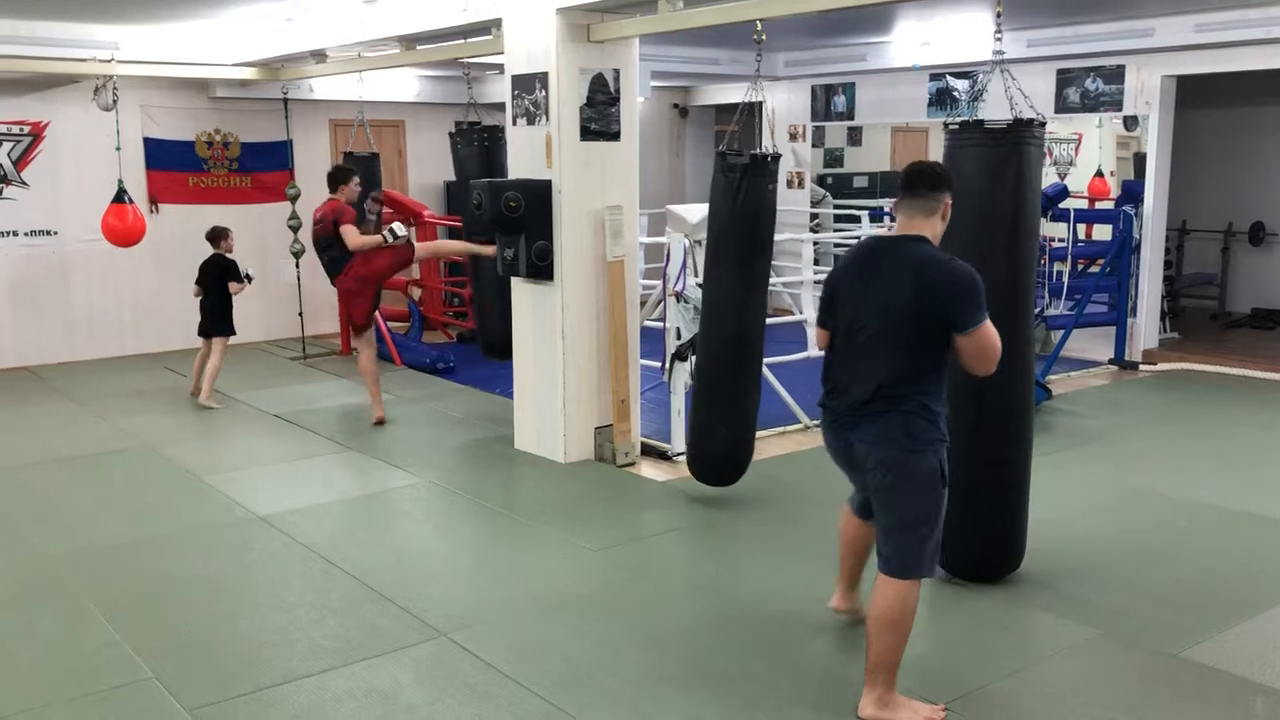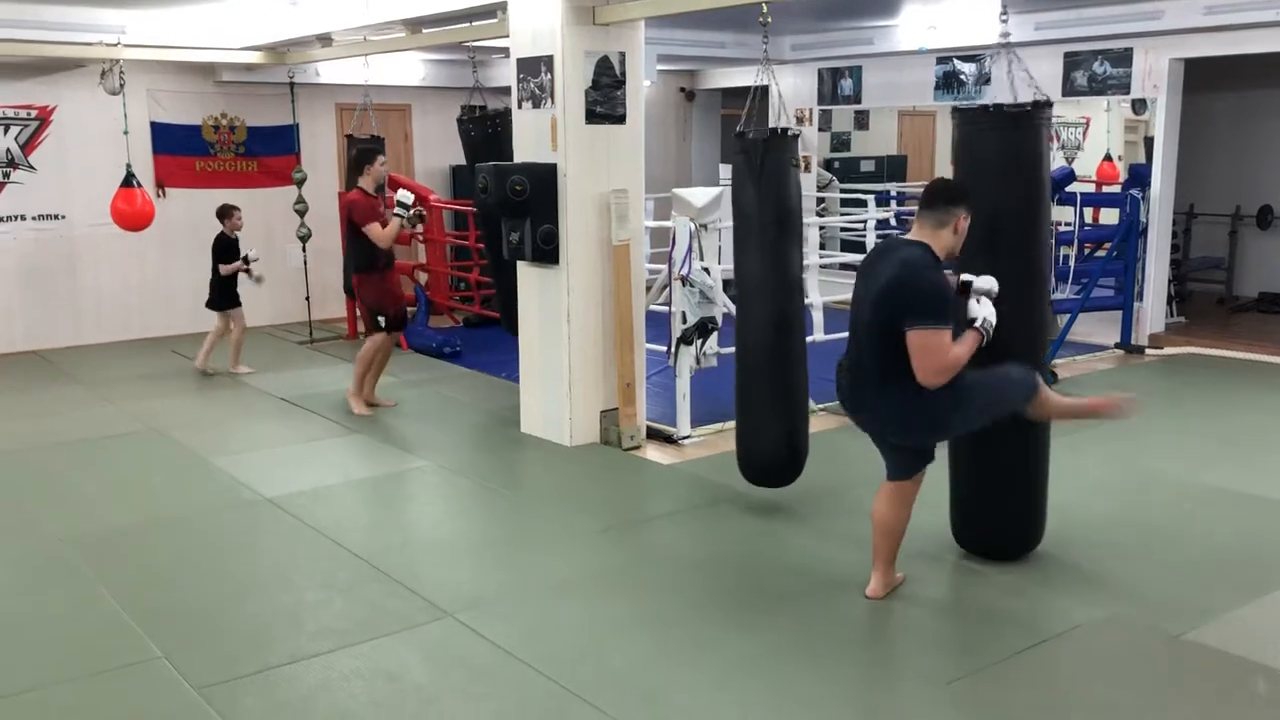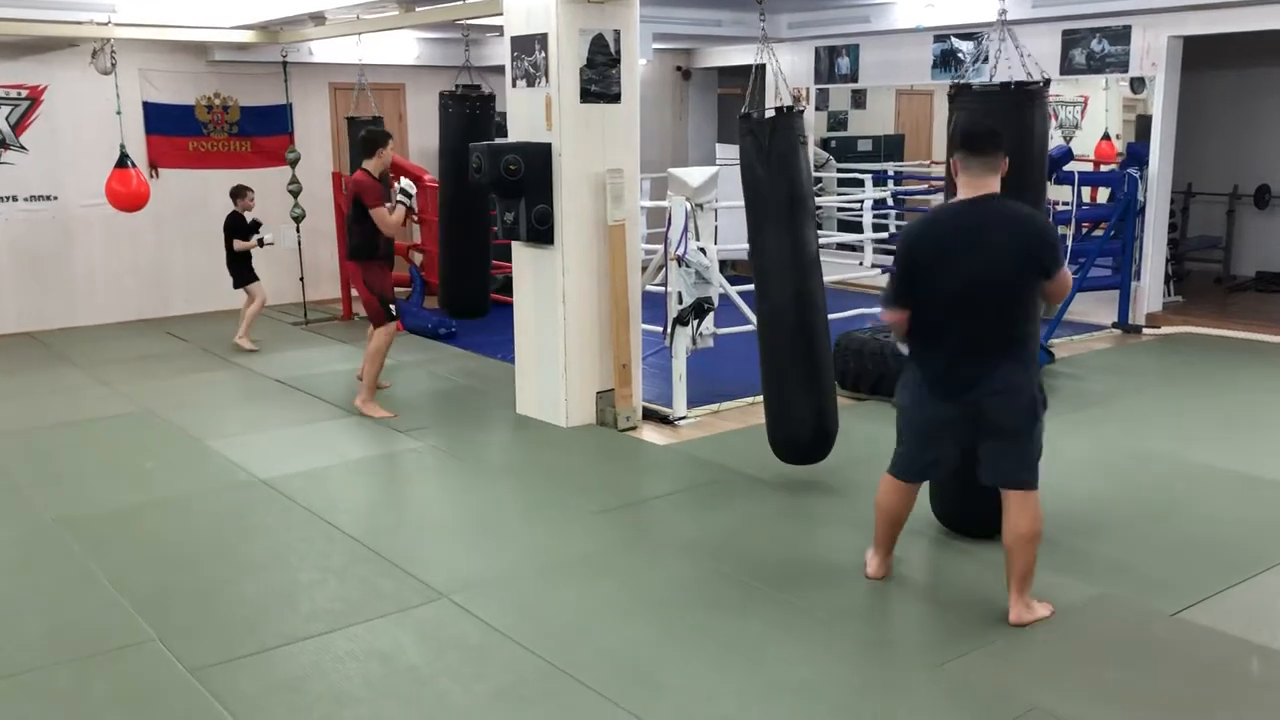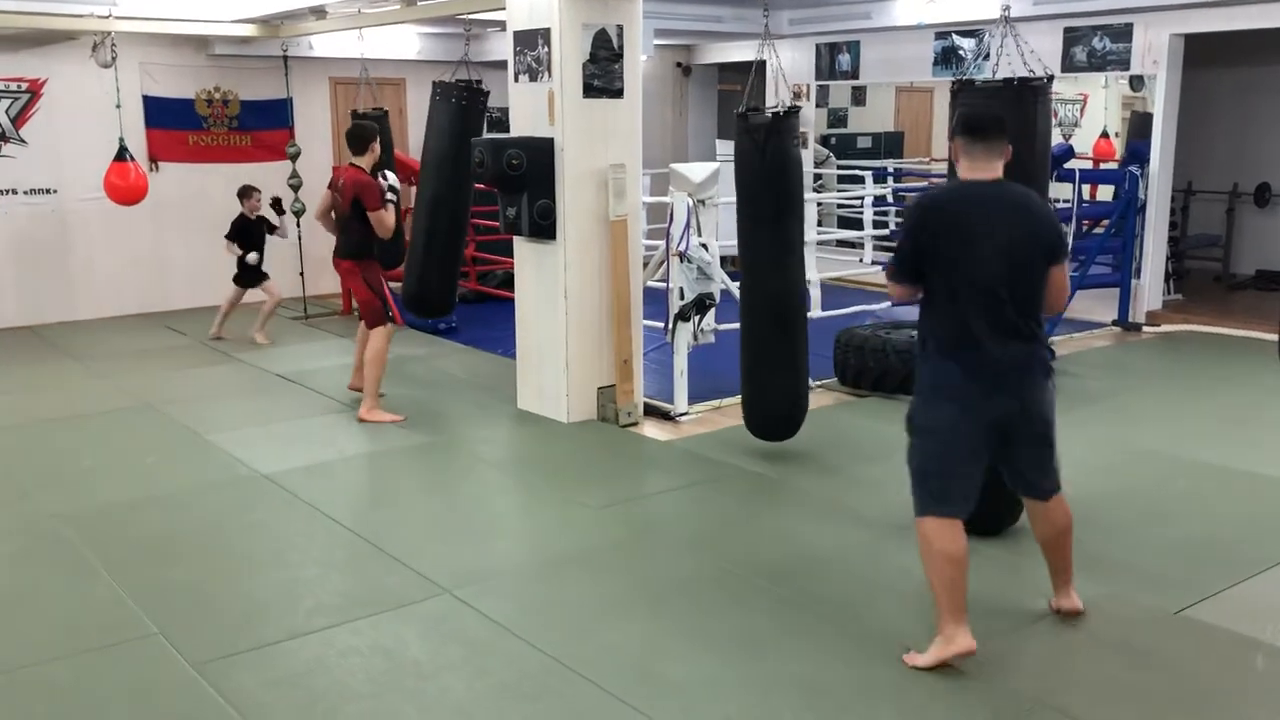
dt=0.5s
person 1, frame 1
left shoulder: (849, 263)
right shoulder: (951, 277)
left elbow: (822, 340)
right elbow: (983, 361)
left hip: (840, 423)
right hip: (905, 434)
left knee: (867, 499)
right knee: (904, 564)
left ankle: (845, 592)
person 1, frame 2
left shoulder: (882, 254)
right shoulder: (928, 285)
right elbow: (935, 374)
left wrist: (963, 284)
right wrist: (978, 329)
left hip: (865, 401)
right hip: (911, 403)
left knee: (903, 476)
right knee: (1020, 383)
left ankle: (881, 576)
right ankle: (1092, 407)
person 1, frame 3
left shoulder: (921, 234)
right shoulder: (1036, 228)
left elbow: (897, 320)
right elbow: (1058, 294)
left hip: (934, 380)
right hip: (1010, 383)
left knee: (904, 470)
right knee: (1019, 488)
left ankle: (879, 557)
right ankle: (1021, 600)
person 1, frame 4
left shoulder: (930, 209)
right shoulder: (1038, 213)
left elbow: (900, 290)
right elbow: (1056, 301)
left hip: (953, 383)
right hip: (1026, 375)
left knee: (938, 509)
right knee: (1042, 489)
left ankle: (953, 632)
right ankle: (1066, 592)
person 2, frame 1
left shoulder: (319, 215)
right shoulder: (343, 210)
right elbow: (354, 244)
left wrist: (376, 234)
right wrist: (388, 236)
left hip: (344, 282)
right hip: (359, 268)
left knee: (365, 344)
right knee: (426, 248)
left ankle: (377, 408)
right ankle: (485, 250)
person 2, frame 2
left shoulder: (374, 198)
right shoulder: (355, 202)
right elbow: (384, 240)
left wrist: (407, 220)
right wrist: (400, 210)
left hip: (386, 273)
right hip: (368, 277)
left knee: (392, 335)
right knee: (379, 338)
left ankle: (368, 392)
right ankle: (355, 391)
person 2, frame 3
left shoulder: (361, 180)
right shoulder: (366, 184)
right elbow: (390, 228)
left wrist: (393, 205)
right wrist: (404, 200)
left hip: (372, 261)
right hip: (365, 265)
left knee: (382, 322)
right knee: (388, 326)
left ankle: (366, 372)
right ankle: (365, 398)
person 2, frame 4
left shoulder: (341, 176)
right shoulder: (366, 183)
left elbow: (321, 214)
right elbow: (385, 231)
right wrist: (391, 196)
left hip: (346, 257)
right hip: (359, 262)
left knee: (371, 318)
right knee: (382, 328)
left ankle: (358, 377)
right ankle: (370, 407)
person 3, frame 1
left shoulder: (205, 264)
right shoulder: (229, 264)
left elbow: (196, 292)
right elbow: (234, 289)
right wrist: (247, 279)
left hip: (206, 310)
right hip: (221, 312)
left knee: (205, 349)
right knee: (218, 353)
left ankle: (195, 387)
right ankle: (206, 395)
person 3, frame 2
left shoulder: (233, 238)
right shoulder: (223, 242)
right elbow: (224, 270)
left wrist: (249, 271)
right wrist: (246, 260)
left hip: (222, 288)
right hip: (224, 288)
left knee: (223, 326)
right knee: (239, 325)
left ankle: (201, 360)
right ankle: (235, 365)
person 3, frame 3
left shoulder: (236, 218)
right shoulder: (236, 219)
right elbow: (237, 246)
left wrist: (252, 230)
right wrist: (259, 242)
left hip: (241, 265)
right hip: (240, 266)
left knee: (252, 298)
right knee: (260, 298)
left ankle: (242, 334)
right ankle: (241, 336)
person 3, frame 4
left shoulder: (261, 220)
right shoulder: (239, 222)
left elbow: (284, 234)
right elbow: (229, 245)
left wrist: (280, 213)
right wrist: (244, 255)
left hip: (255, 268)
right hip: (249, 269)
left knee: (233, 300)
right knee: (275, 297)
left ankle: (216, 330)
right ankle: (258, 331)
